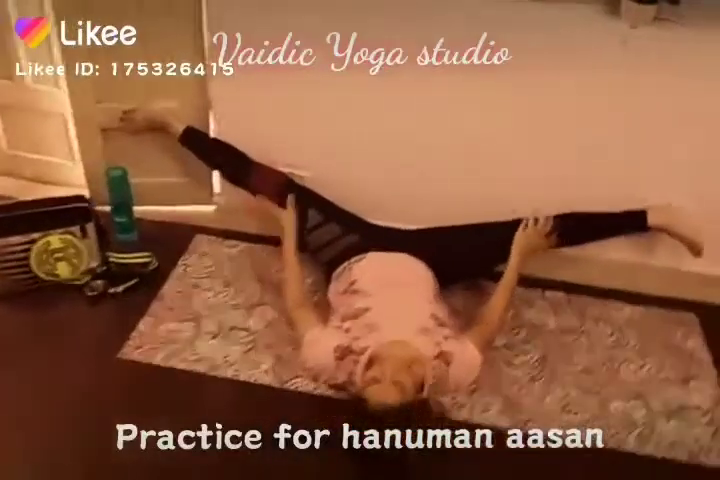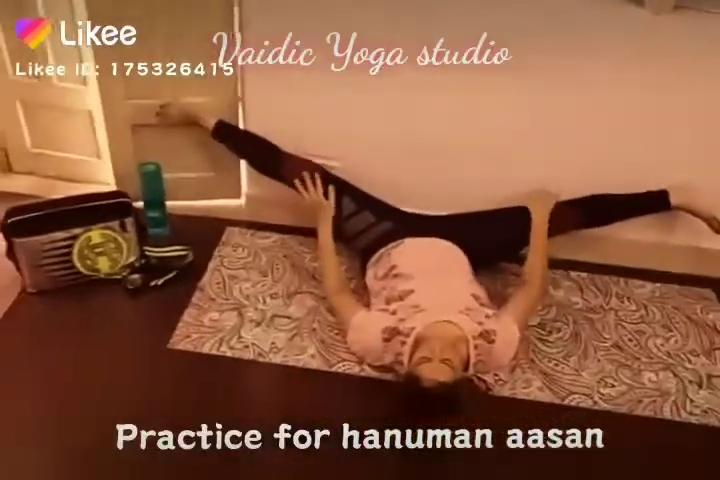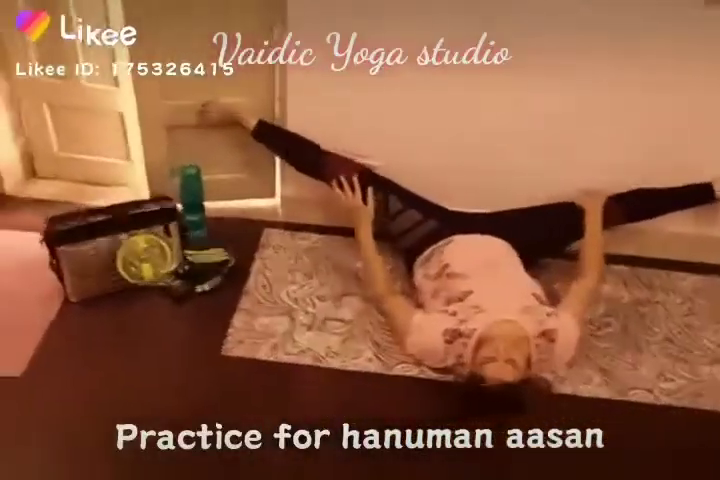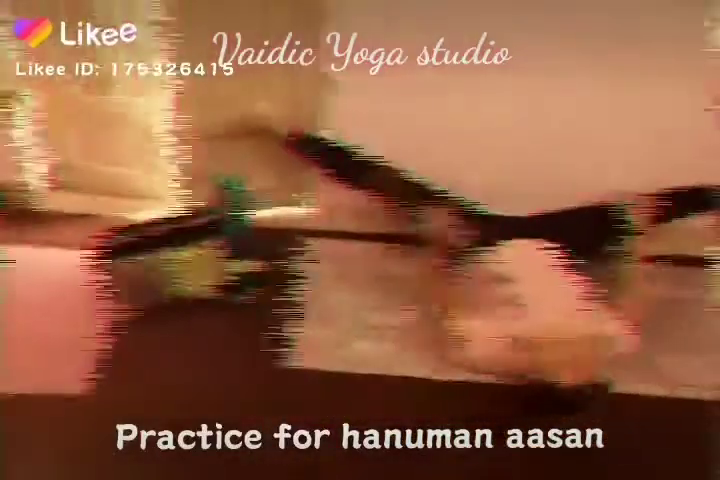
dt=0.4s
person 1, frame 1
left shoulder: (329, 360)
right shoulder: (451, 370)
left elbow: (297, 306)
right elbow: (487, 325)
left wrist: (288, 237)
right wrist: (520, 258)
left hip: (357, 256)
right hip: (418, 262)
left knee: (272, 185)
right knee: (532, 232)
person 1, frame 2
left shoulder: (375, 341)
right shoulder: (495, 347)
left elbow: (336, 293)
right elbow: (532, 289)
left wrist: (324, 223)
right wrist: (540, 224)
left hip: (393, 243)
right hip: (451, 245)
left knee: (305, 175)
right knee: (558, 215)
person 1, frame 3
left shoulder: (435, 344)
right shoulder: (556, 346)
left elbow: (383, 294)
right elbow: (589, 278)
left wrist: (362, 224)
right wrist: (593, 213)
left hip: (438, 247)
right hip: (499, 244)
left knee: (350, 178)
right knee: (598, 210)
person 1, frame 4
left shoulder: (488, 350)
right shoulder: (609, 341)
left elbow: (444, 303)
right elbow: (633, 310)
left wrist: (440, 247)
right wrist: (638, 232)
left hip: (491, 250)
right hip: (543, 247)
left knee: (398, 188)
